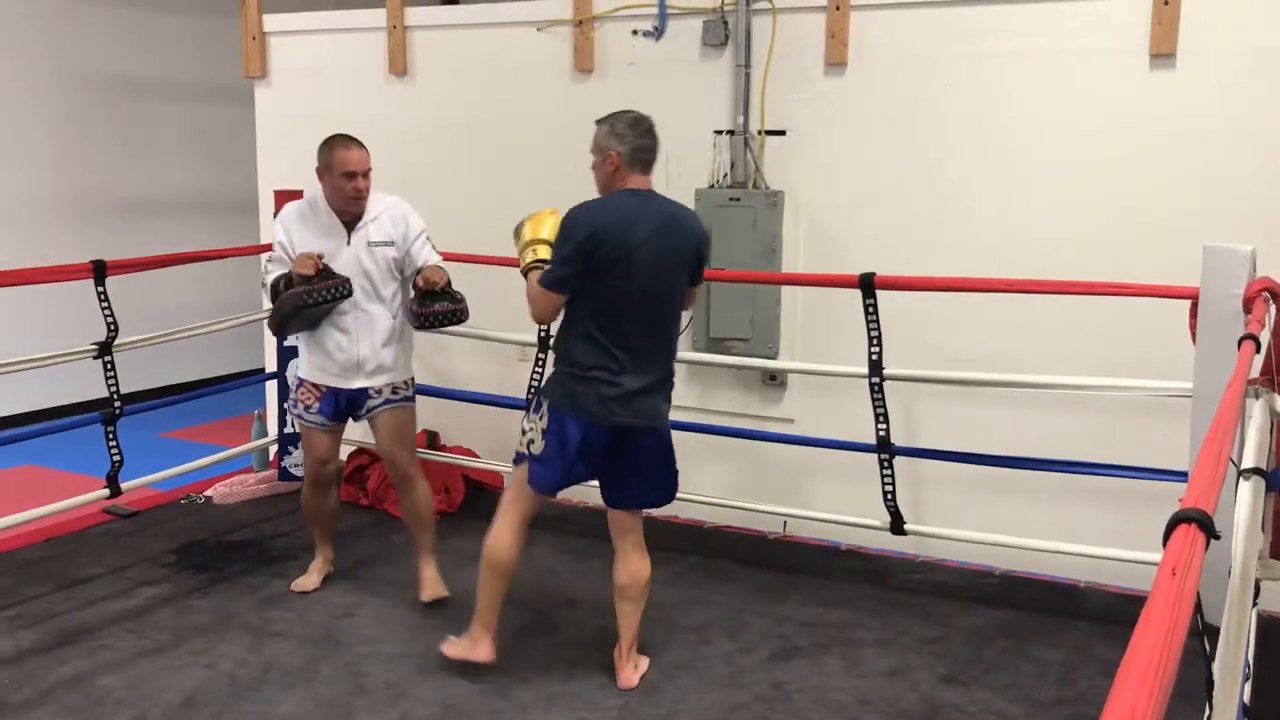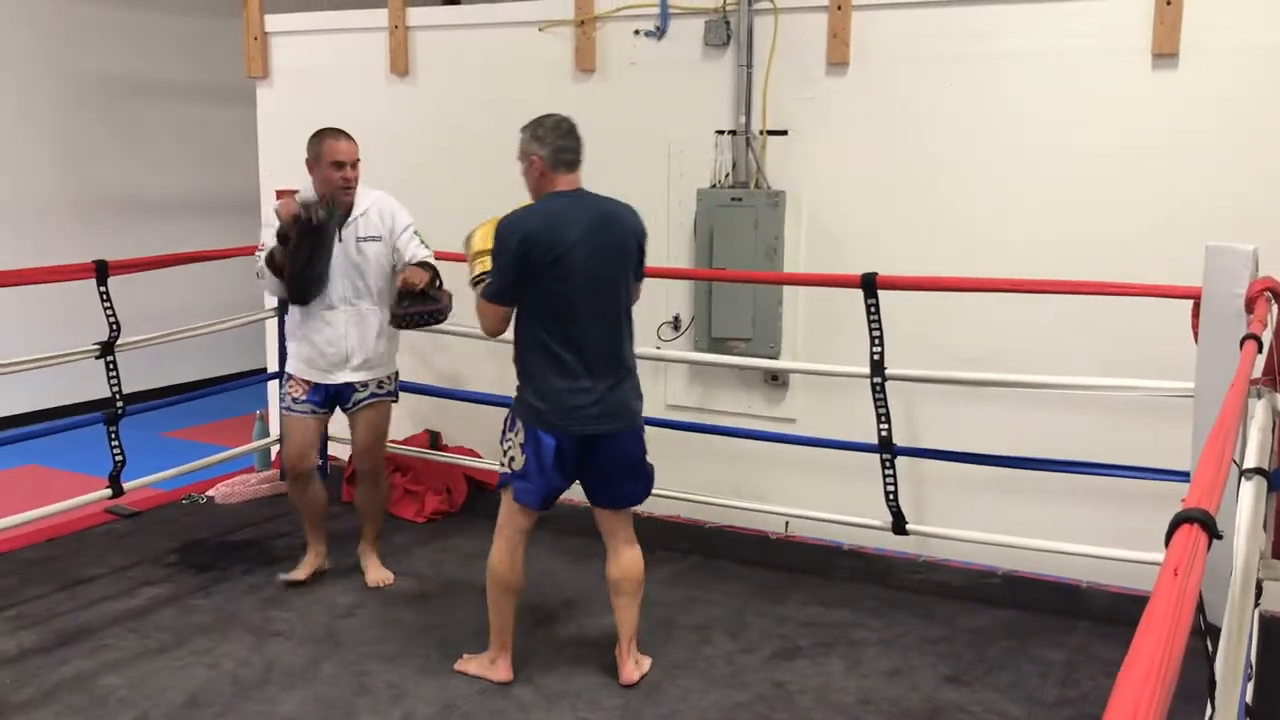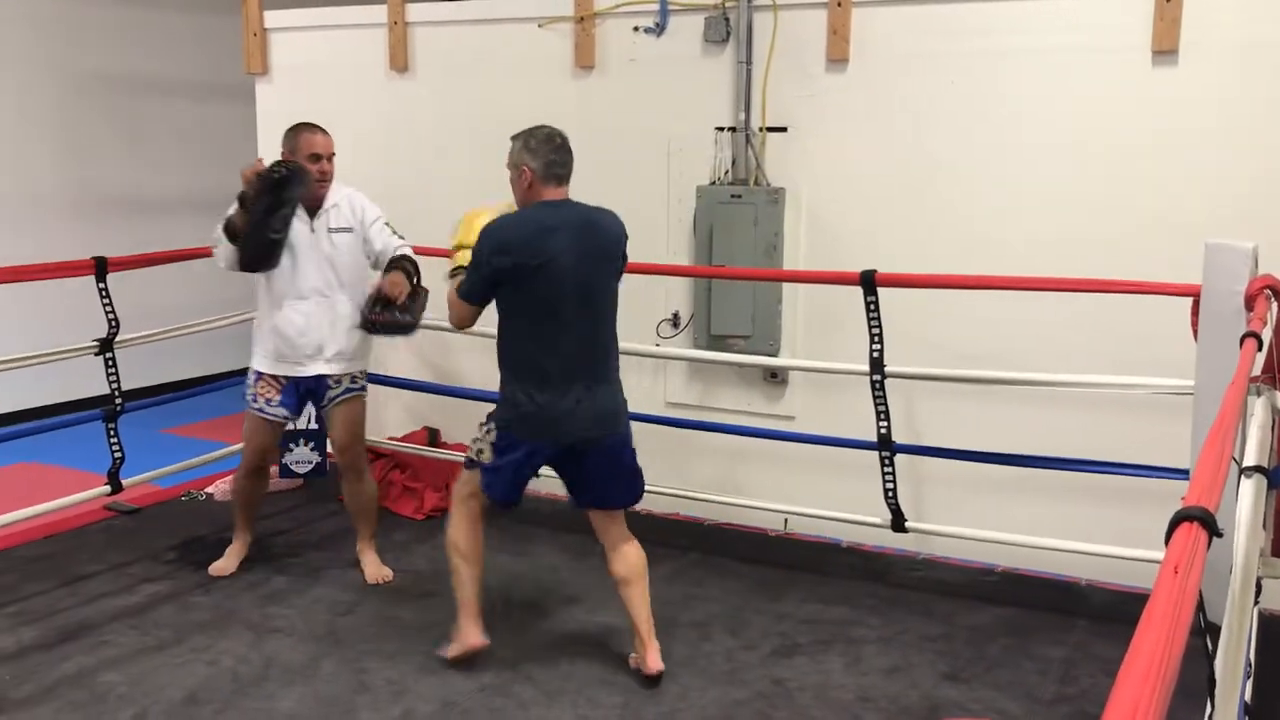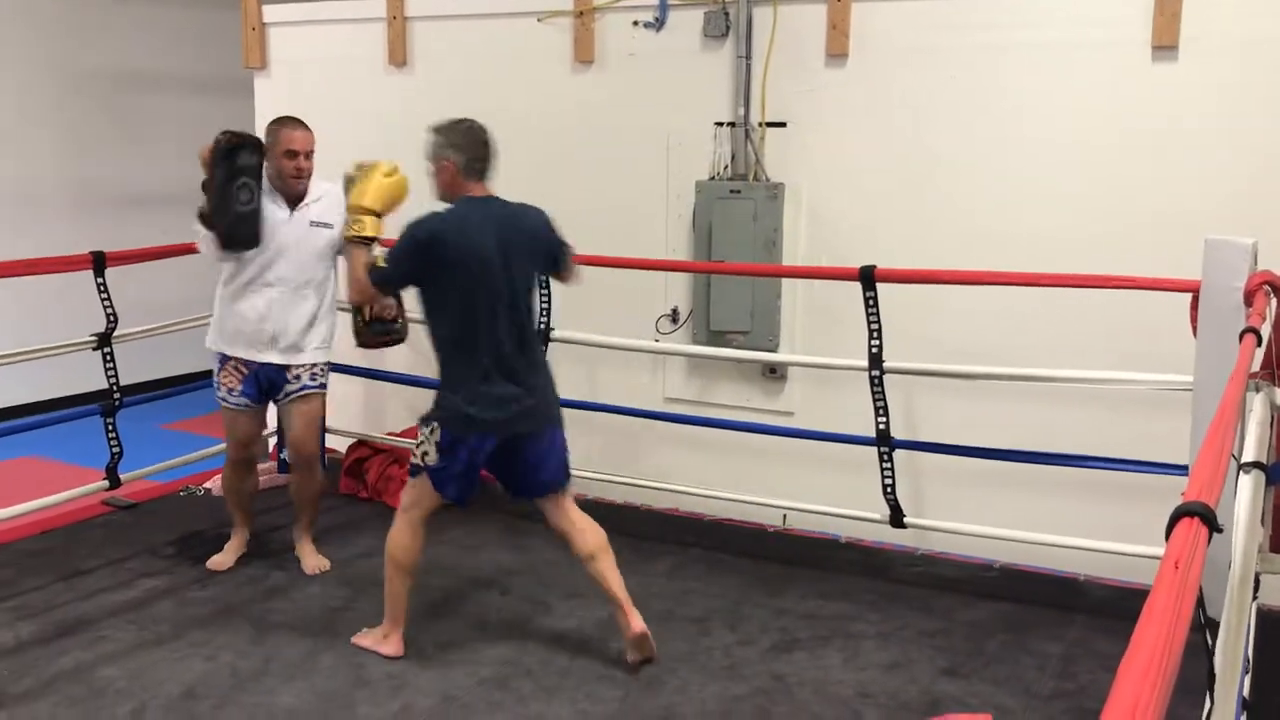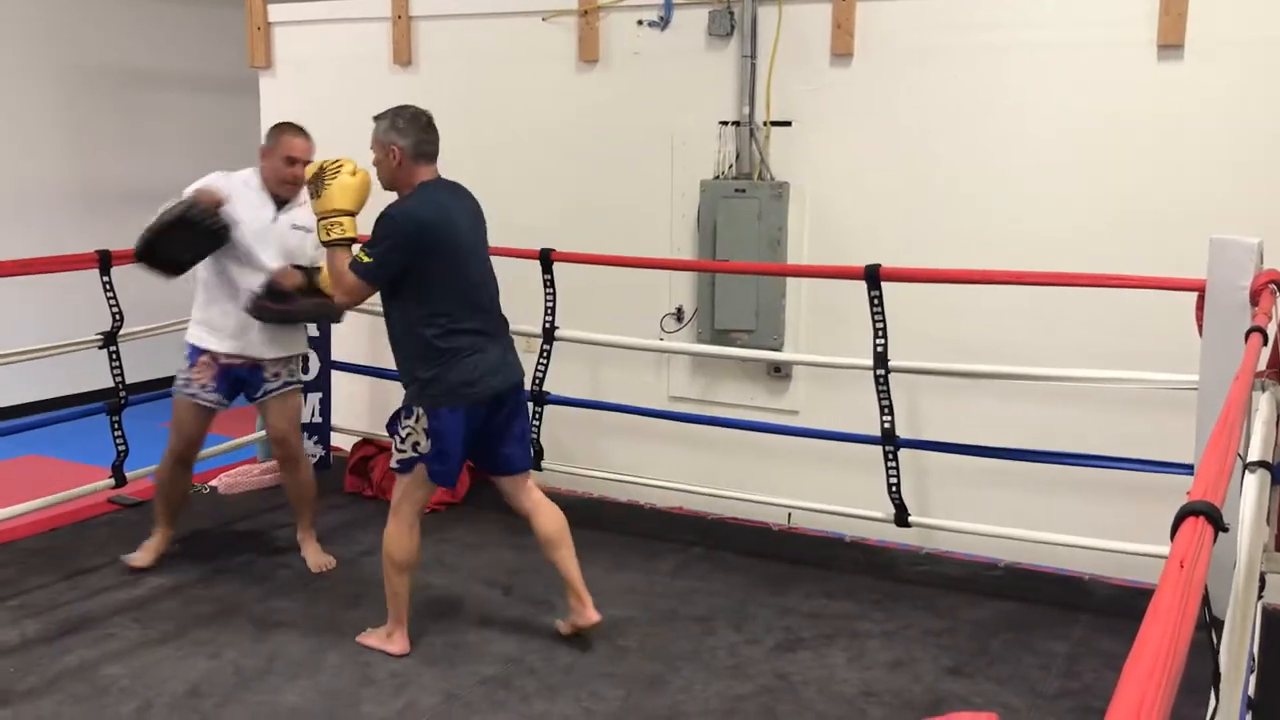
dt=0.3s
person 1, frame 1
left shoulder: (586, 220)
right shoulder: (689, 226)
left elbow: (542, 309)
left wrist: (538, 255)
left hip: (578, 400)
right hip: (646, 407)
left knee: (515, 509)
right knee: (628, 534)
left ankle: (481, 638)
right ankle: (627, 660)
person 1, frame 2
left shoulder: (518, 227)
right shoulder: (626, 221)
left elbow: (492, 322)
left wrist: (482, 264)
left hip: (547, 410)
right hip: (616, 407)
left knee: (512, 528)
right knee: (619, 533)
left ankle: (497, 657)
right ankle: (628, 658)
person 1, frame 3
left shoulder: (504, 236)
right shoulder: (610, 228)
left elbow: (459, 315)
left wrist: (463, 260)
left hip: (529, 415)
right hip: (602, 414)
left knee: (466, 501)
right knee: (614, 533)
left ankle: (468, 626)
right ankle: (648, 651)
person 1, frame 4
left shoulder: (431, 233)
right shoulder: (527, 220)
left elbow: (363, 294)
right elbow: (566, 269)
left hip: (467, 411)
right hip: (532, 402)
left knee: (412, 508)
right knee: (563, 511)
left ankle: (390, 633)
right ankle: (630, 618)
person 1, frame 5
left shoulder: (403, 218)
right shoulder: (463, 200)
left elbow: (346, 294)
left wrist: (336, 223)
left hip: (446, 388)
right hip: (500, 373)
left knee: (406, 504)
right knee: (524, 492)
left ankle: (395, 631)
right ankle: (581, 604)
person 2, frame 1
left shoulder: (397, 214)
right shoulder: (294, 219)
left elbow: (425, 266)
right elbow: (275, 289)
left wrist: (433, 275)
right wrist: (293, 276)
left hip: (385, 370)
right hip: (320, 371)
left knee: (403, 466)
right knee: (319, 471)
left ankle: (426, 562)
right ankle: (323, 556)
person 2, frame 2
left shoulder: (385, 210)
right shoulder: (289, 215)
left elbow: (417, 257)
right elbow: (273, 283)
left wrist: (419, 272)
right wrist: (286, 239)
left hip: (369, 365)
right hip: (309, 365)
left knee: (369, 465)
right knee: (297, 464)
left ankle: (369, 549)
right ankle: (316, 550)
person 2, frame 3
left shoulder: (355, 205)
left elbow: (393, 249)
right elbow: (230, 256)
left wrist: (400, 274)
right wrist: (247, 200)
left hip: (342, 359)
right hip: (278, 361)
left knee: (352, 458)
right knee: (254, 460)
left ankle: (367, 548)
right ankle: (241, 541)
person 2, frame 4
left shoulder: (334, 201)
right elbow: (217, 244)
left hip: (303, 352)
right hip: (241, 349)
left knee: (306, 452)
right knee: (241, 451)
left ankle: (304, 536)
right ankle: (240, 534)
person 2, frame 5
left shoulder: (311, 208)
right shoulder: (223, 187)
left elbow: (323, 268)
right wrist: (194, 208)
left hip: (279, 348)
right hip: (216, 343)
left knee: (289, 445)
right knee: (182, 447)
left ankle: (308, 537)
right ankle: (161, 532)
